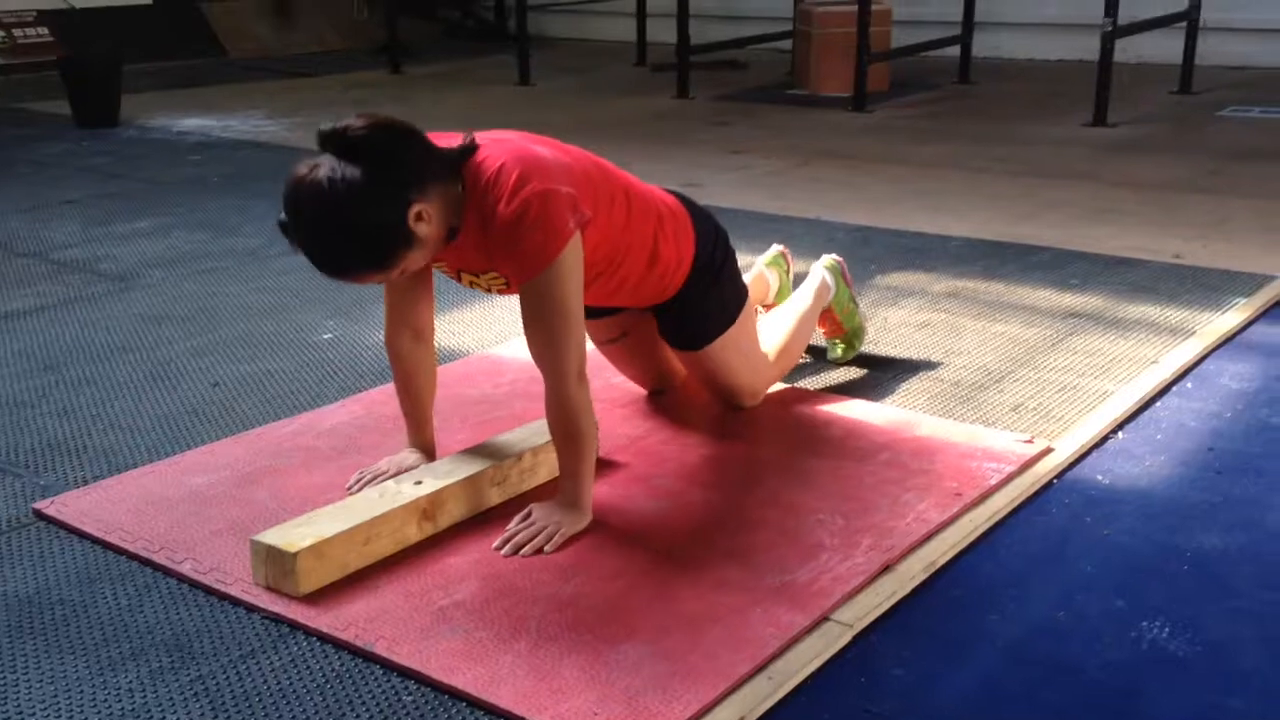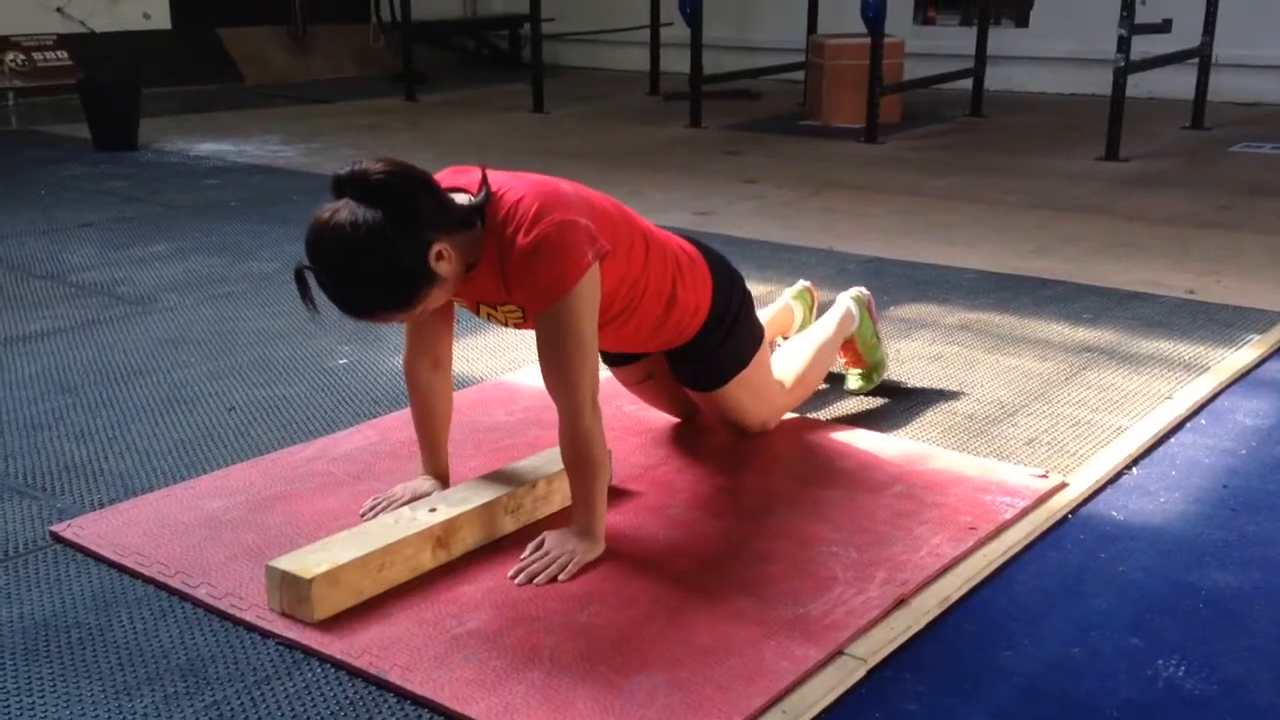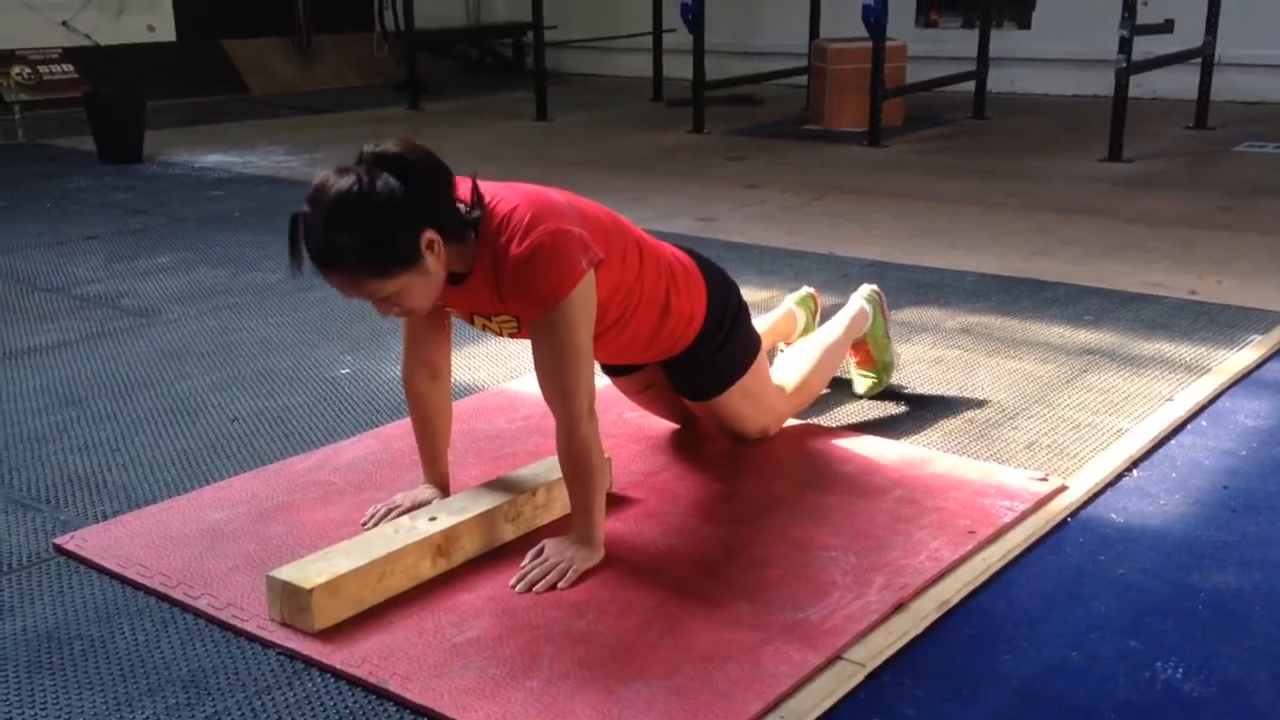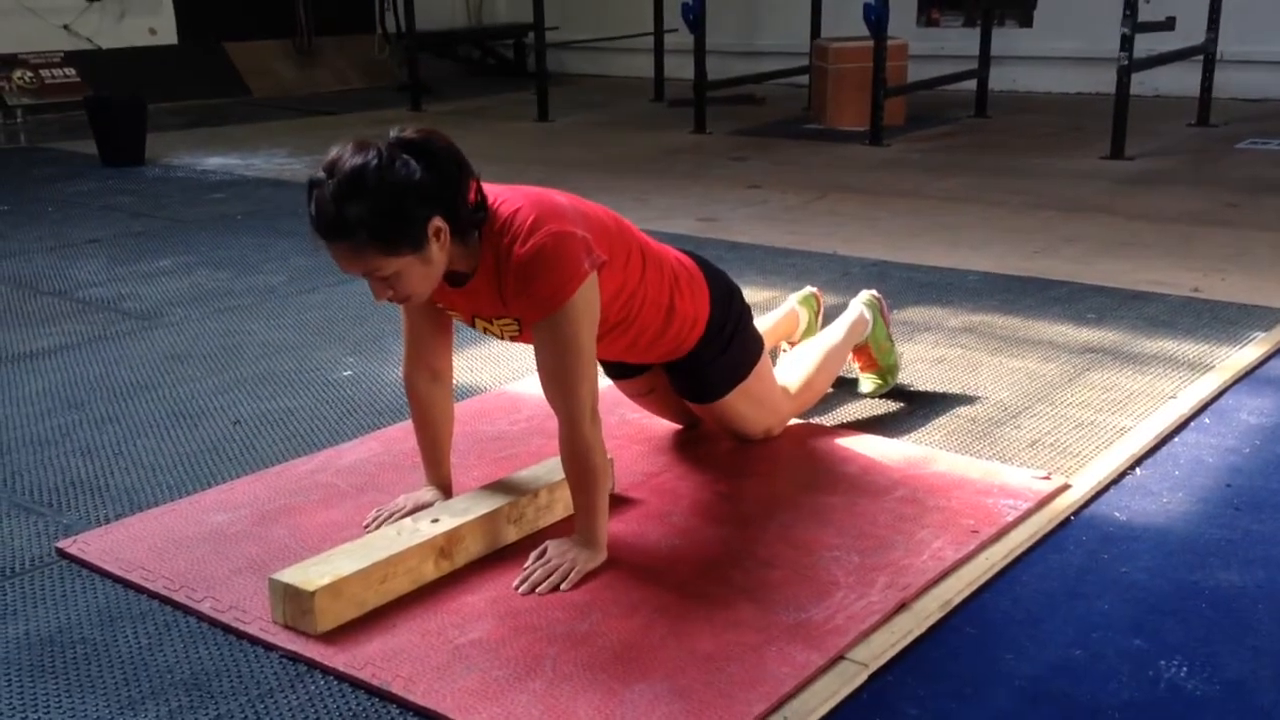
dt=1s
person 1, frame 1
left shoulder: (524, 207)
right shoulder: (406, 185)
left elbow: (564, 375)
right elbow: (406, 336)
left wrist: (574, 502)
right wrist: (419, 447)
left hip: (677, 255)
right hip: (607, 263)
left knee: (744, 387)
right knee: (662, 379)
left ankle: (823, 285)
right ankle: (764, 278)
person 1, frame 2
left shoulder: (543, 241)
right shoulder: (426, 219)
left elbow: (577, 405)
right elbow: (424, 362)
left wrist: (587, 531)
right wrist: (433, 474)
left hip: (693, 300)
right hip: (629, 312)
left knee: (761, 412)
right knee: (695, 410)
left ankle: (846, 317)
right ankle: (791, 308)
person 1, frame 3
left shoulder: (537, 249)
right shoulder: (425, 233)
left elbow: (574, 414)
right elbow: (424, 372)
left wrist: (586, 538)
right wrist: (434, 482)
left hip: (688, 308)
right hip: (625, 324)
left knee: (762, 417)
right knee: (695, 417)
left ankle: (858, 316)
right ankle: (793, 312)
person 1, frame 4
left shoulder: (541, 251)
right shoulder: (425, 243)
left elbow: (577, 416)
right elbow: (426, 373)
left wrist: (589, 540)
right wrist: (437, 485)
left hip: (690, 312)
right hip: (625, 328)
left knee: (768, 417)
right knee: (693, 416)
left ankle: (861, 319)
right ankle: (796, 313)
